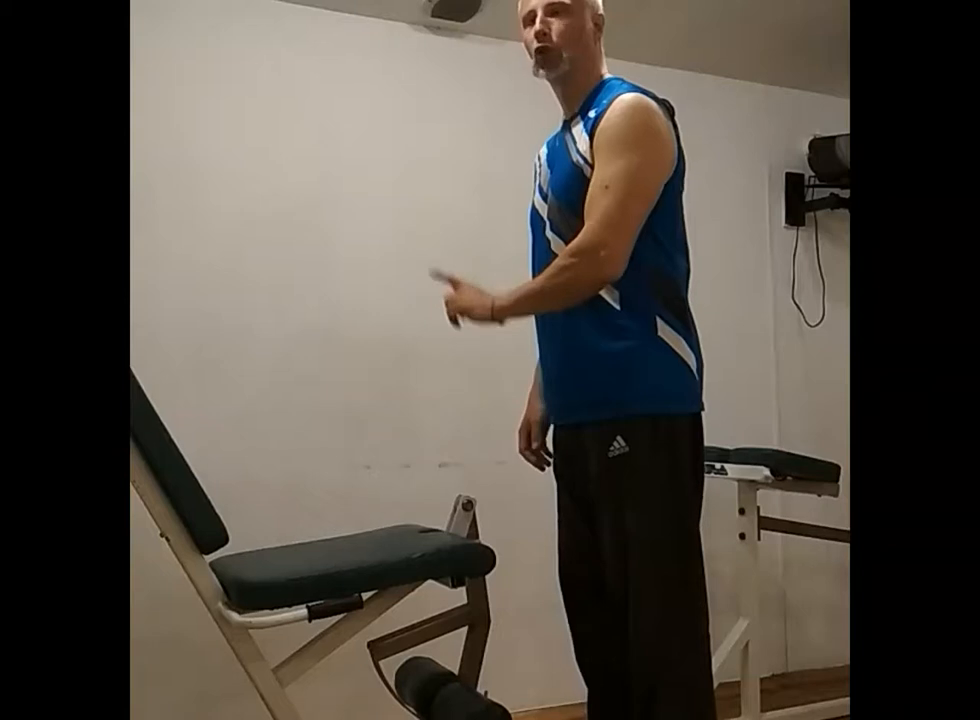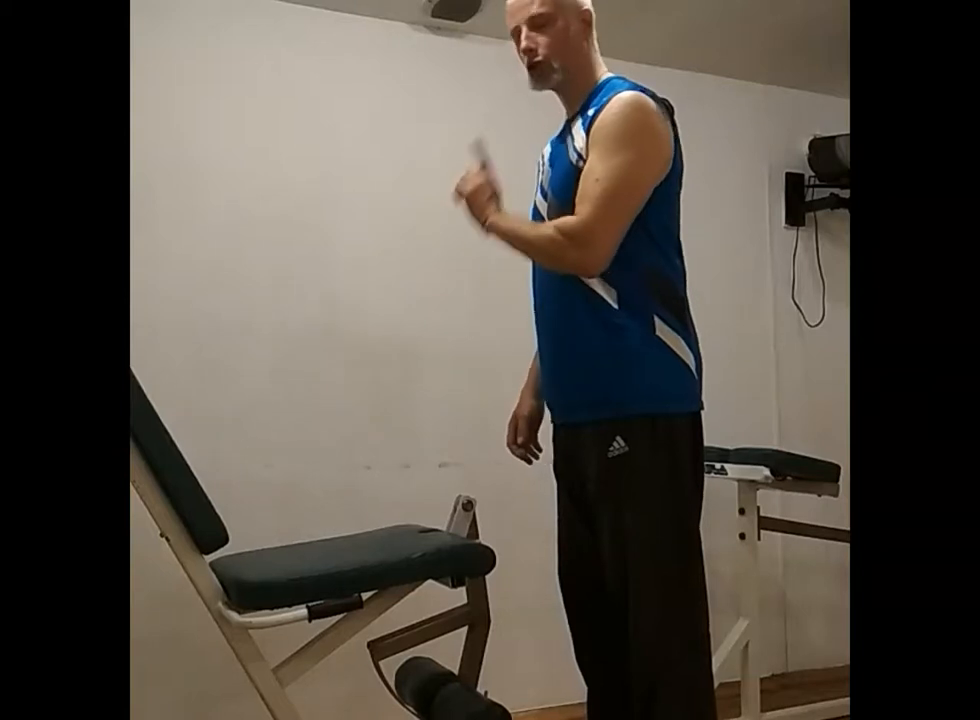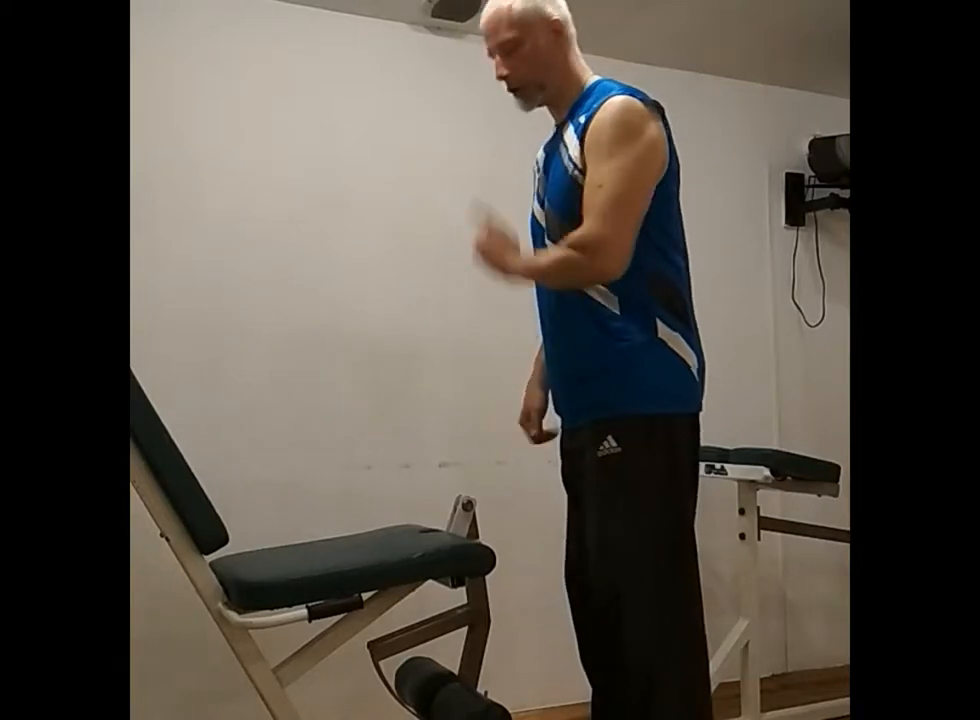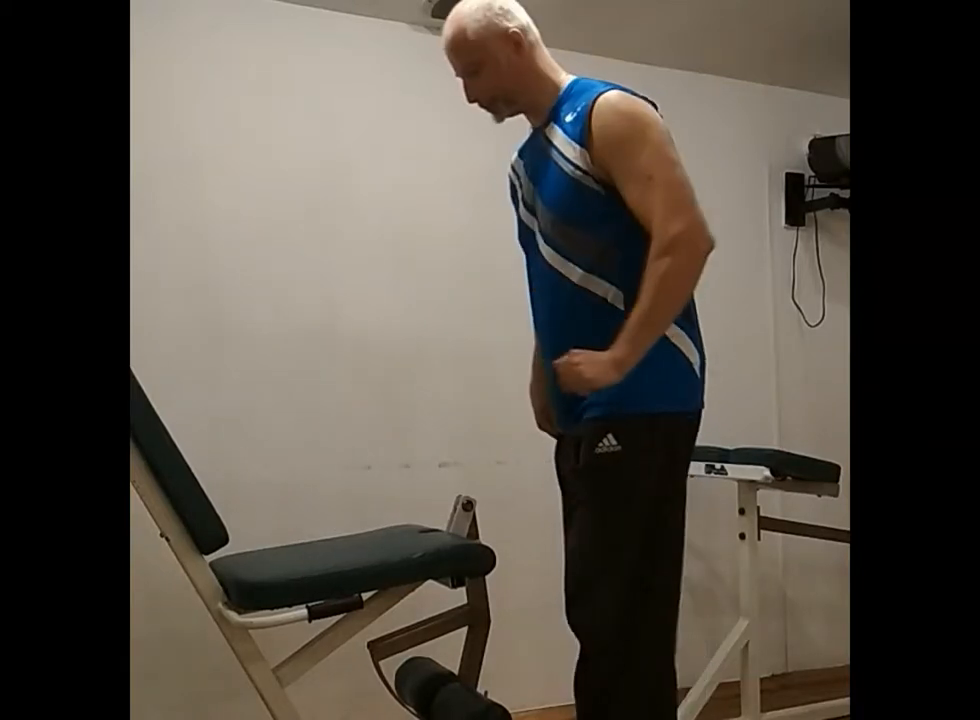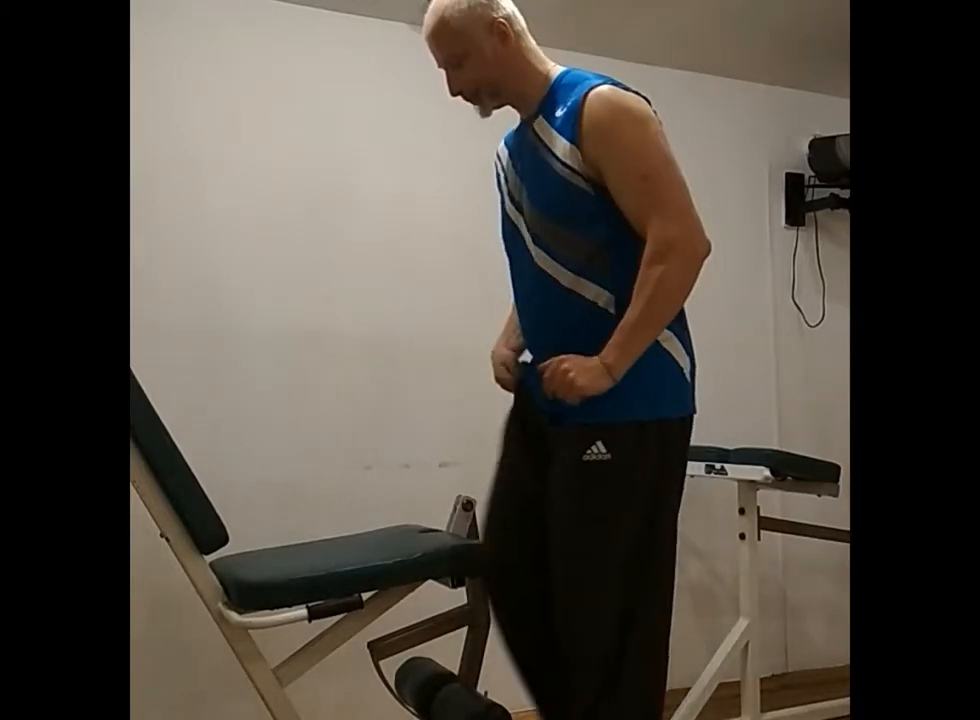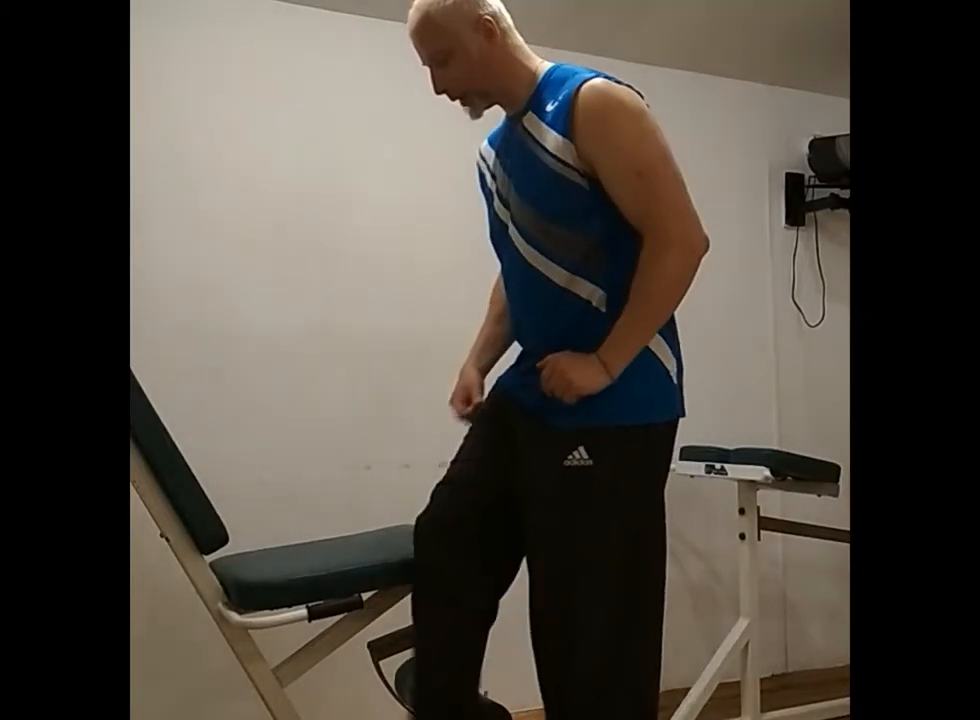
dt=0.3s
person 1, frame 1
left shoulder: (631, 115)
right shoulder: (555, 146)
left elbow: (601, 259)
left wrist: (494, 306)
right wrist: (541, 395)
left hip: (642, 406)
right hip: (583, 410)
left knee: (656, 607)
right knee: (593, 601)
person 1, frame 2
left shoulder: (629, 113)
right shoulder: (560, 143)
left elbow: (586, 248)
left wrist: (492, 215)
right wrist: (533, 391)
left hip: (642, 406)
right hip: (582, 409)
left knee: (657, 605)
right knee: (593, 600)
person 1, frame 3
left shoulder: (620, 117)
right shoulder: (556, 147)
left elbow: (599, 258)
left wrist: (513, 262)
right wrist: (540, 378)
left hip: (642, 399)
right hip: (590, 402)
left knee: (646, 602)
right knee: (598, 596)
person 1, frame 4
left shoulder: (613, 115)
right shoulder: (527, 159)
left elbow: (686, 239)
left wrist: (619, 359)
right wrist: (544, 376)
left hip: (641, 401)
right hip: (584, 405)
left knee: (616, 604)
right knee: (598, 599)
person 1, frame 5
left shoulder: (604, 110)
right shoulder: (511, 149)
left elbow: (682, 243)
left wrist: (607, 366)
right wrist: (510, 340)
left hip: (628, 405)
right hip: (547, 396)
left knee: (606, 607)
right knee: (506, 567)
person 1, frame 6
left shoulder: (595, 105)
right shoulder: (494, 151)
left elbow: (680, 238)
left wrist: (605, 364)
right wrist: (478, 360)
left hip: (613, 410)
right hip: (527, 396)
left knee: (592, 618)
right knee: (446, 548)
